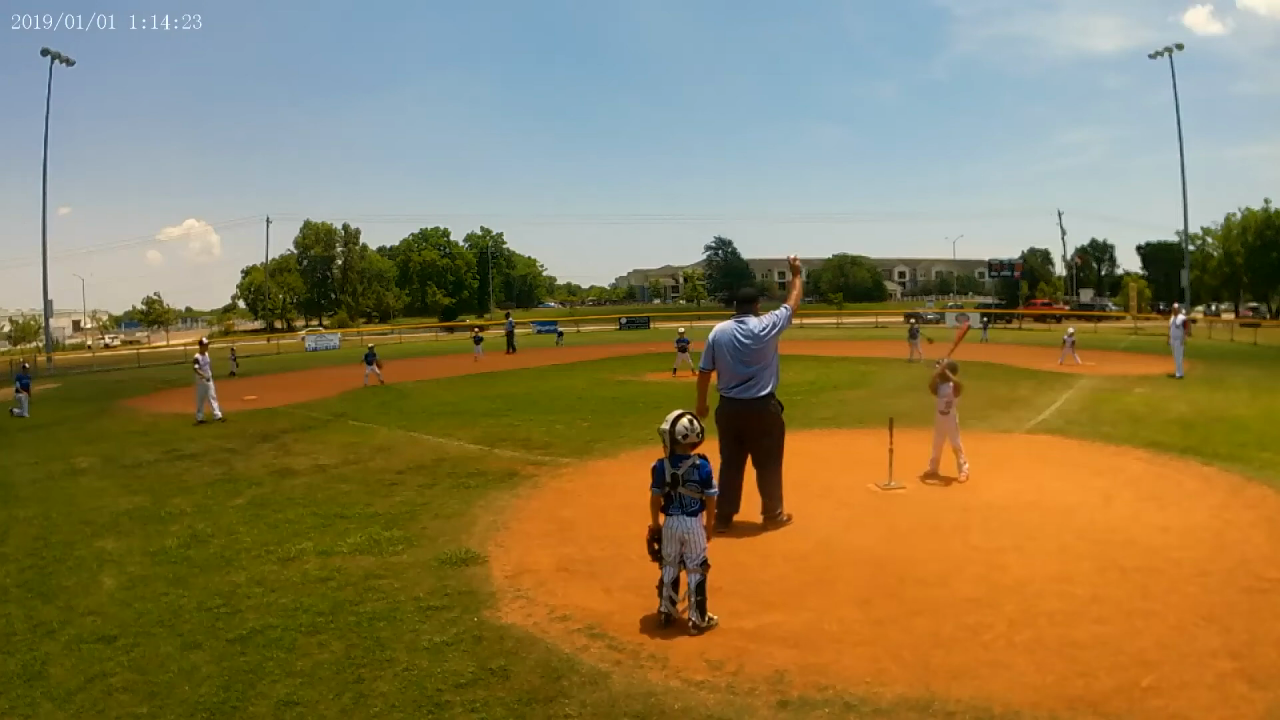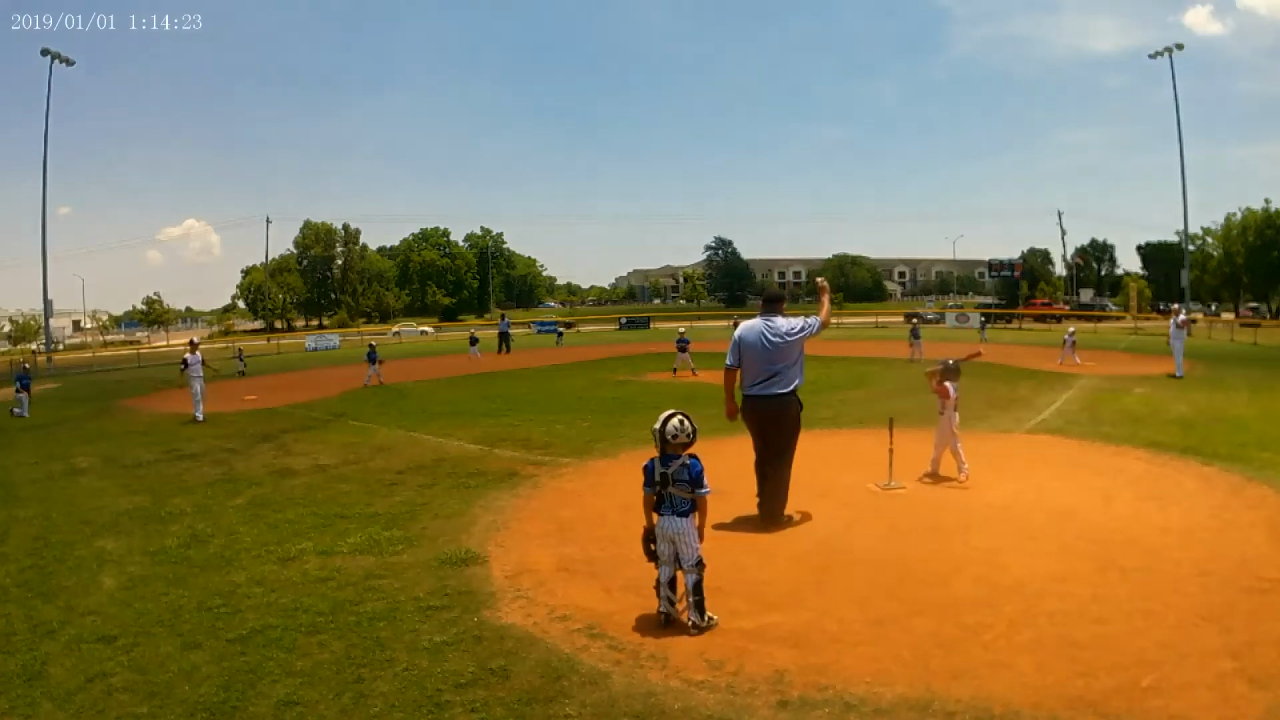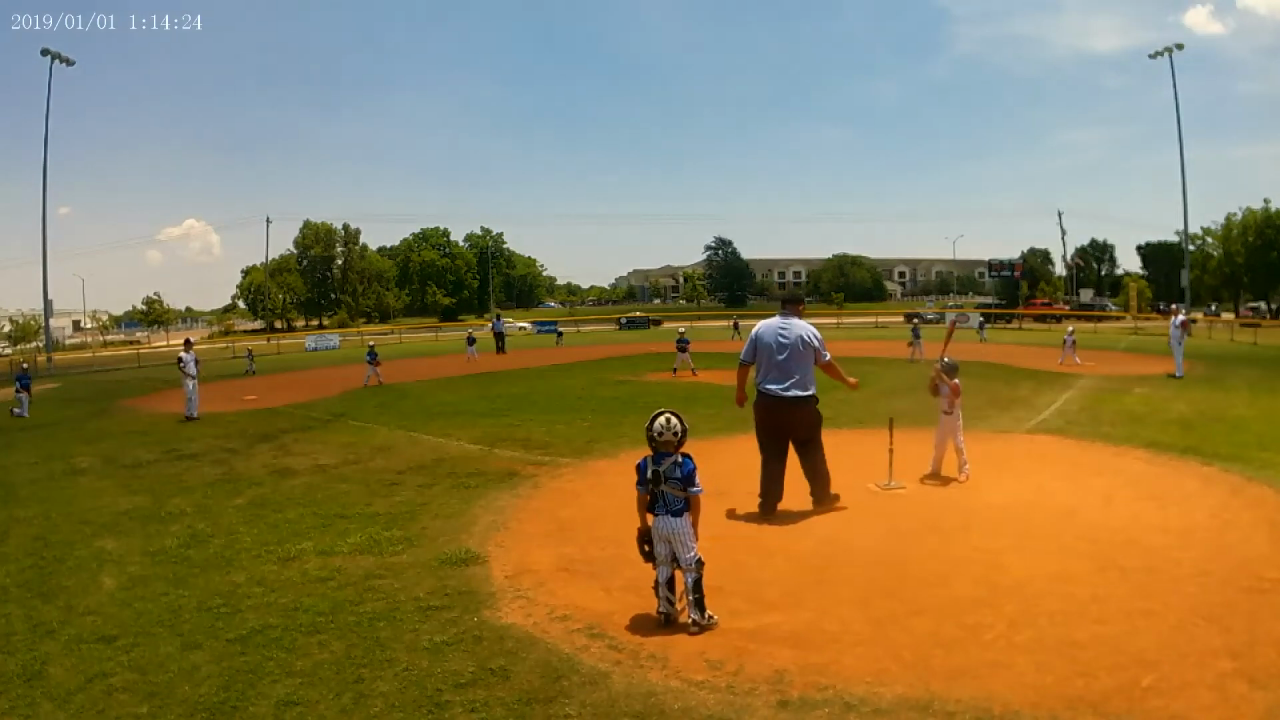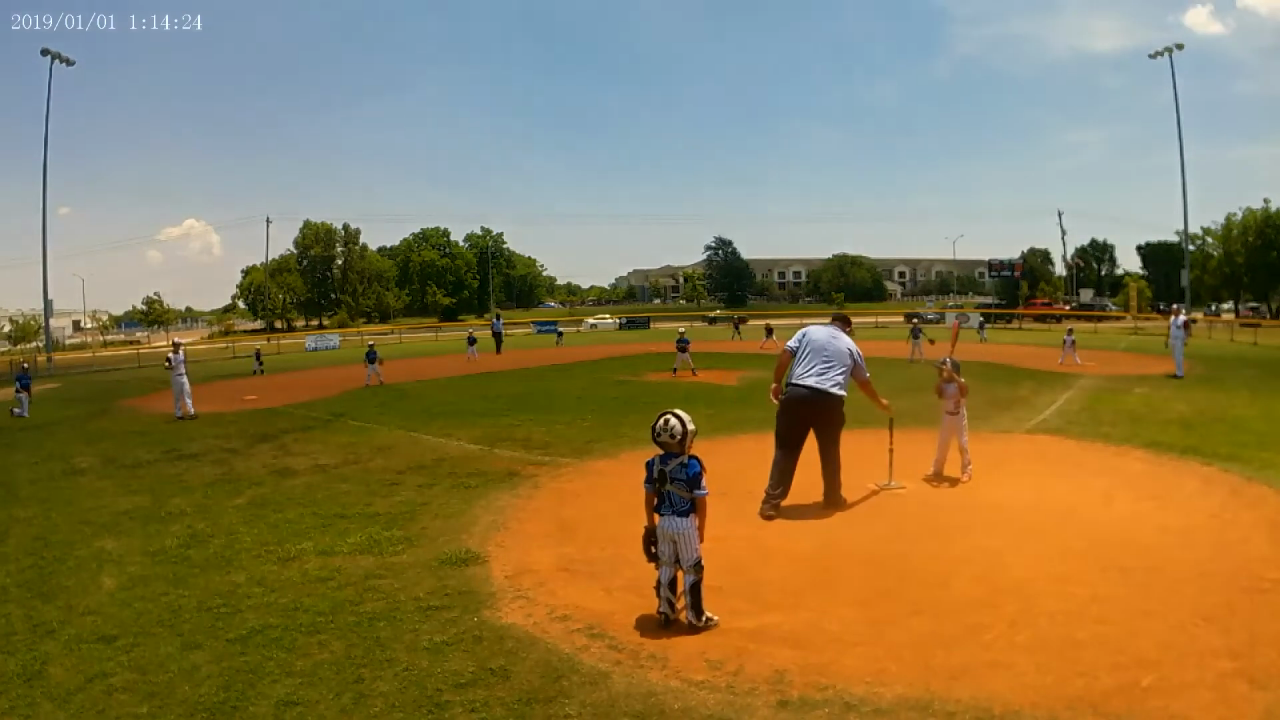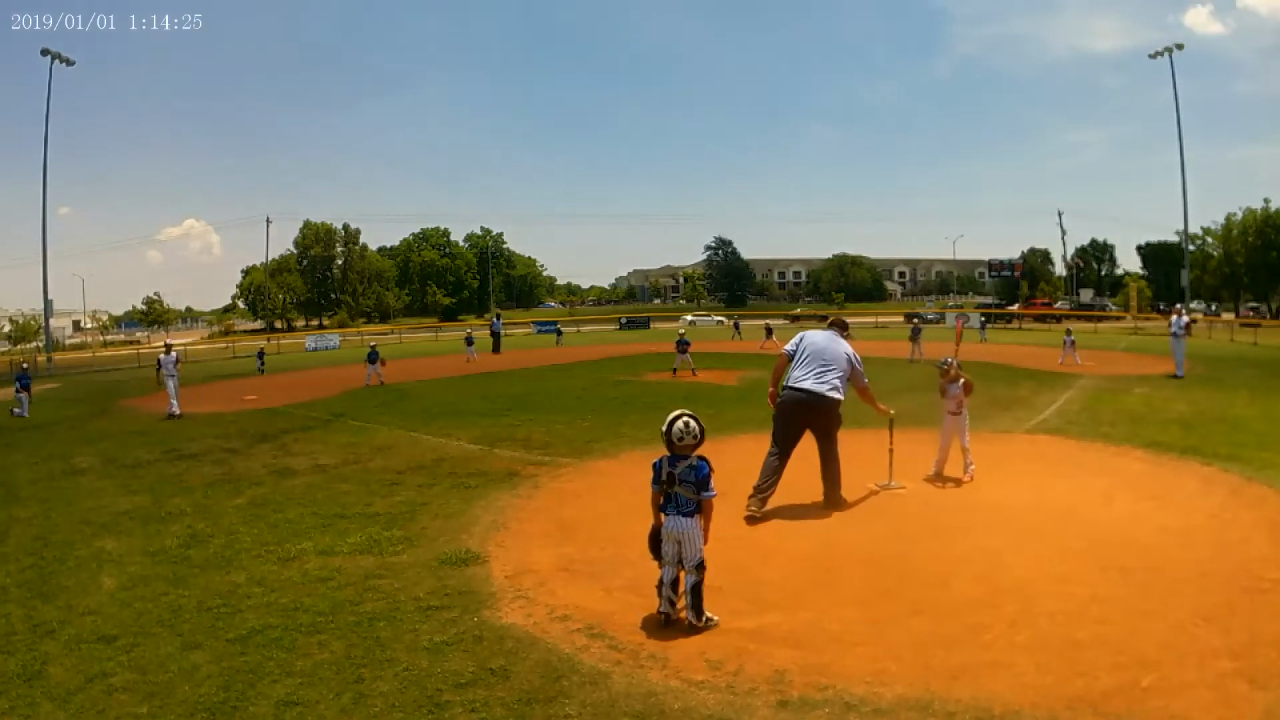
dt=0.5s
person 1, frame 1
left shoulder: (719, 331)
right shoulder: (767, 326)
left elbow: (705, 371)
right elbow: (793, 303)
left wrist: (701, 402)
right wrist: (796, 274)
left hip: (729, 407)
right hip: (763, 407)
left knee: (730, 465)
right knee: (768, 464)
left ankle: (722, 518)
right ankle: (772, 516)
person 1, frame 2
left shoulder: (744, 329)
right shoulder: (792, 327)
left elbow: (731, 369)
right elbow: (823, 320)
left wrist: (730, 401)
right wrist: (824, 293)
left hip: (752, 404)
right hip: (783, 404)
left knee: (763, 455)
right knee: (780, 460)
left ankle: (765, 506)
right ankle: (773, 515)
person 1, frame 3
left shoulder: (761, 328)
right shoulder: (808, 330)
left elbow: (744, 364)
right elbow: (826, 364)
left wrist: (740, 390)
right wrist: (847, 381)
left hip: (767, 402)
right hip: (801, 402)
left knee: (771, 455)
right knee: (812, 451)
left ankle: (767, 506)
right ankle: (822, 497)
person 1, frame 4
left shoulder: (808, 331)
right shoulder: (850, 345)
left elbow: (786, 354)
right elbow: (864, 381)
left wrist: (777, 383)
right wrist: (879, 402)
left hip: (796, 395)
right hip: (830, 400)
left knee: (786, 450)
right knee: (830, 451)
left ankle: (771, 503)
right ankle: (833, 498)
person 1, frame 5
left shoulder: (806, 335)
right shoulder: (848, 350)
left elbow: (784, 357)
right elbow: (862, 387)
left wrist: (774, 386)
right wrist: (878, 407)
left hip: (794, 397)
right hip: (826, 403)
left knee: (779, 450)
right knee: (829, 451)
left ankle: (757, 501)
right ankle: (834, 498)
person 2, frame 1
left shoulder: (661, 467)
right shoulder: (703, 466)
left elbow: (655, 499)
right elbow: (710, 500)
left wrist: (655, 524)
right wrist: (708, 525)
left hip: (670, 523)
right hip: (694, 523)
left knee: (669, 568)
right knee: (696, 570)
left ankle: (666, 612)
right ankle: (698, 619)
person 2, frame 2
left shoulder: (652, 466)
right shoulder: (694, 466)
left elbow: (648, 499)
right elbow: (702, 500)
left wrist: (649, 524)
right wrist: (701, 526)
left hip: (663, 523)
right hip: (685, 523)
left knee: (665, 568)
right knee: (693, 570)
left ankle: (666, 612)
right ankle: (697, 618)
person 2, frame 3
left shoulder: (645, 465)
right shoulder: (686, 464)
left elbow: (641, 499)
right elbow: (695, 499)
left wrist: (644, 524)
right wrist: (695, 526)
left hip: (658, 523)
right hip: (680, 522)
left knee: (663, 568)
right knee: (692, 568)
left ankle: (666, 612)
right ankle: (698, 617)
person 2, frame 4
left shoulder: (654, 464)
right shoulder: (693, 466)
left elbow: (649, 498)
right elbow: (700, 502)
left wrist: (650, 524)
right wrist: (701, 528)
left hip: (664, 523)
right hip: (686, 523)
left knee: (666, 568)
right knee: (692, 570)
left ankle: (666, 612)
right ankle: (696, 617)
person 2, frame 5
left shoulder: (661, 464)
right shoulder: (701, 467)
left elbow: (655, 497)
right elbow: (707, 504)
left wrist: (657, 521)
right wrist: (706, 529)
left hip: (669, 522)
right hip: (691, 523)
left knee: (668, 567)
right knee: (694, 570)
left ankle: (666, 611)
right ankle: (696, 617)
